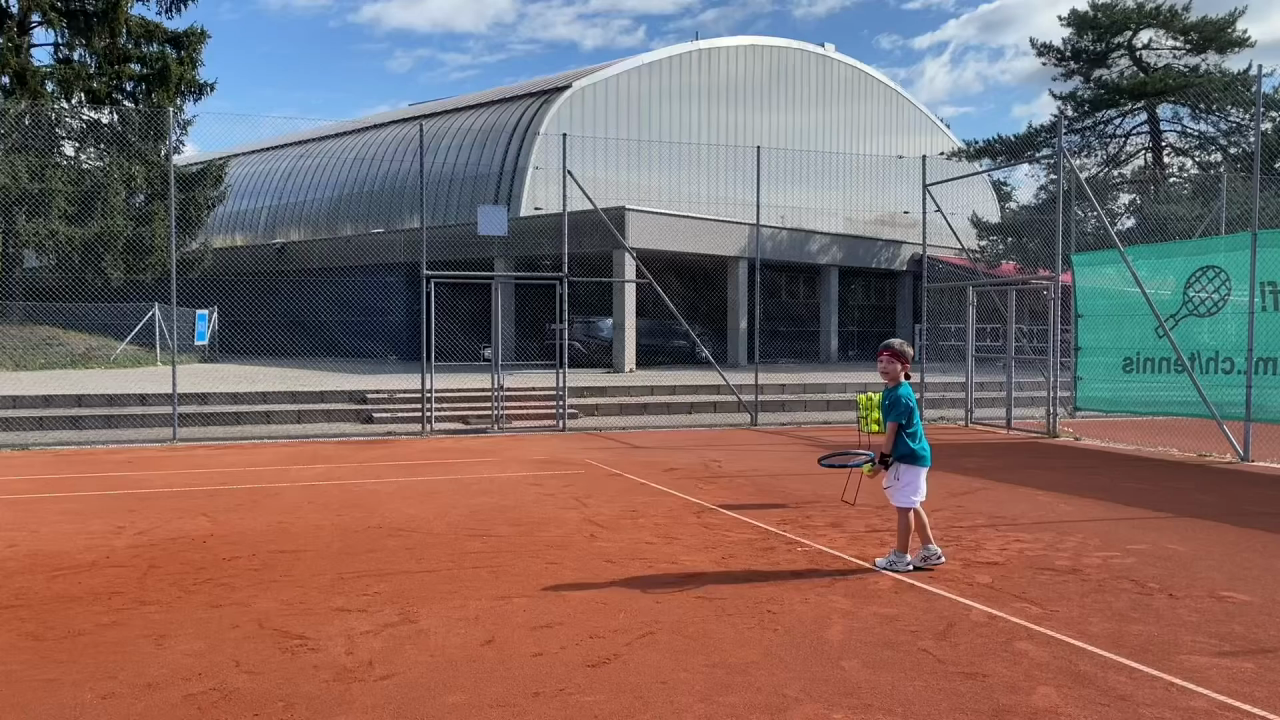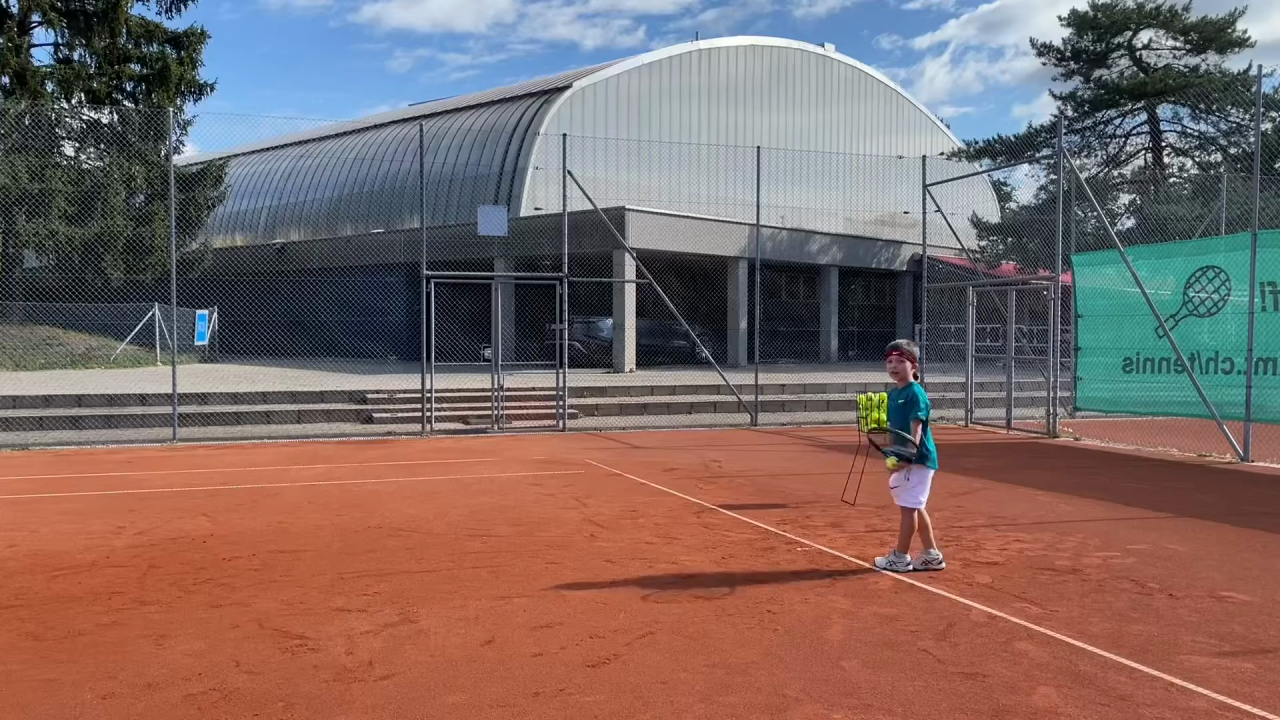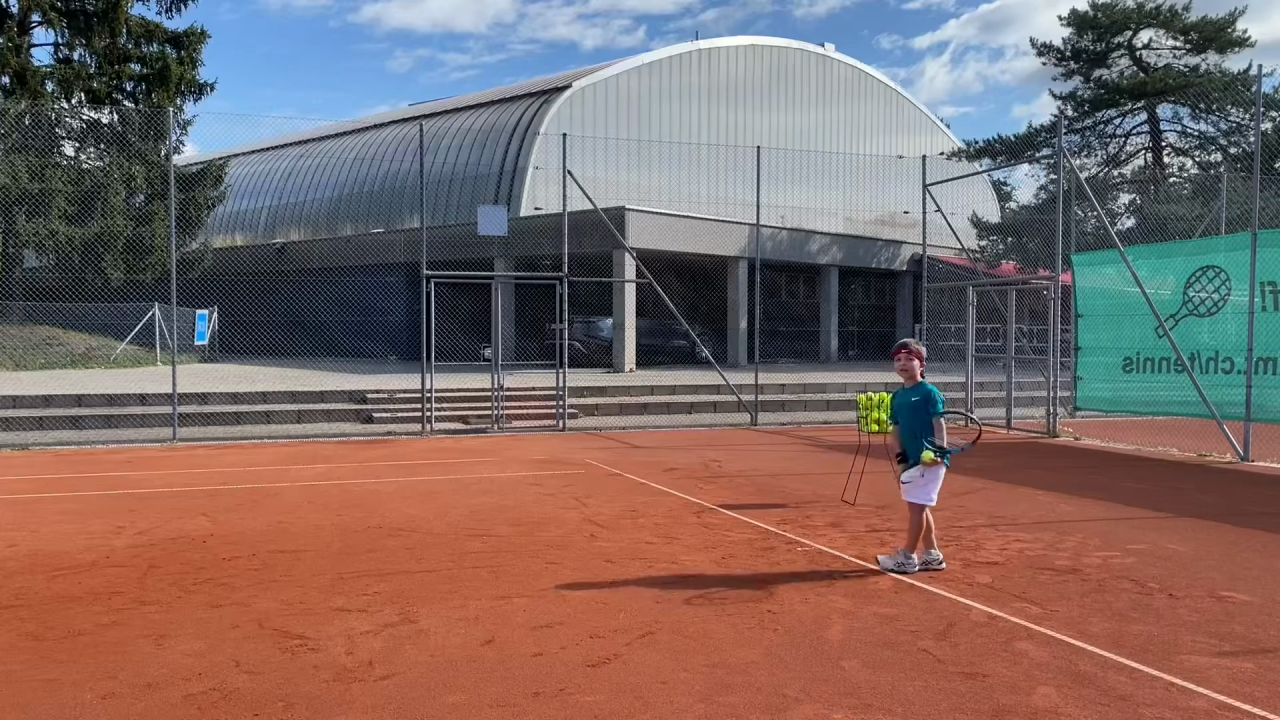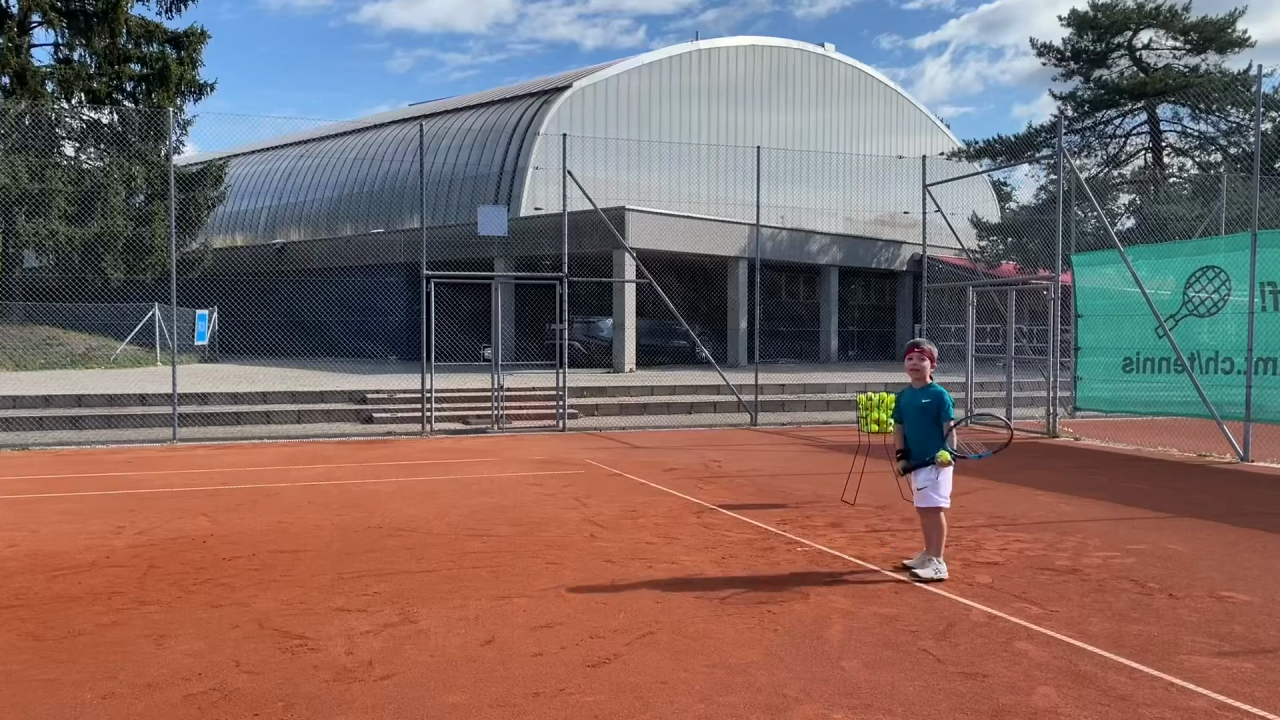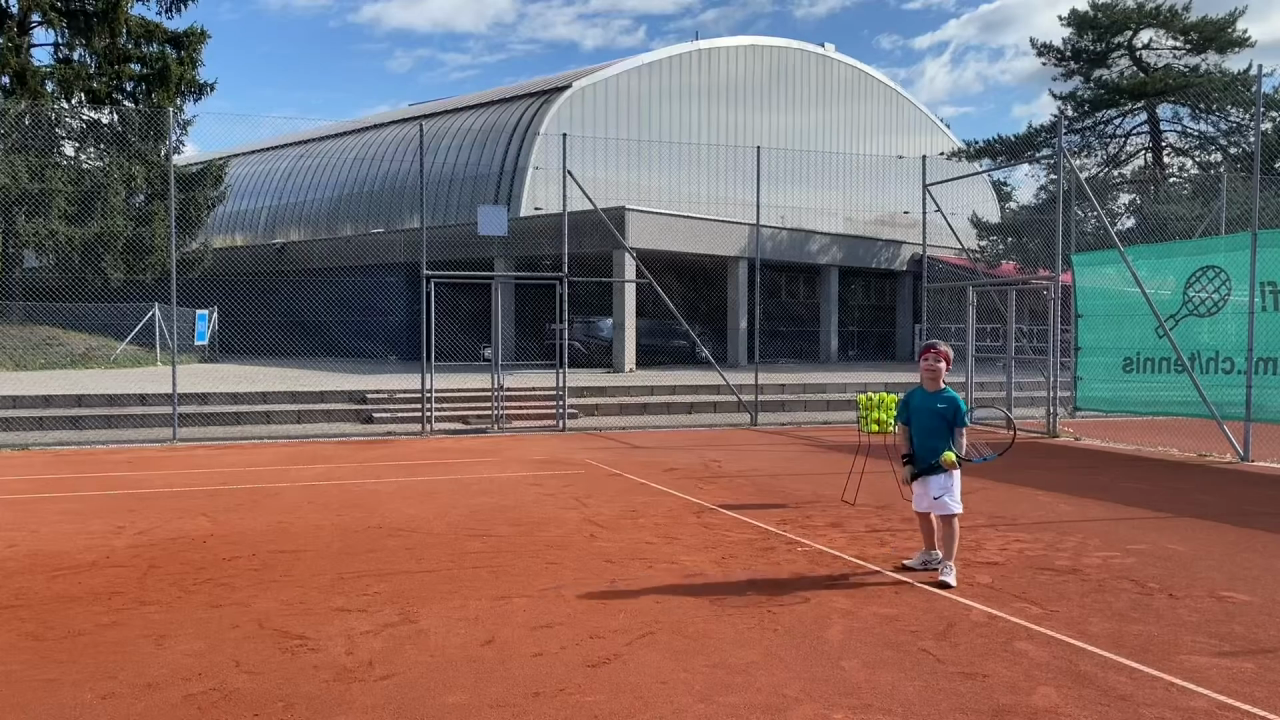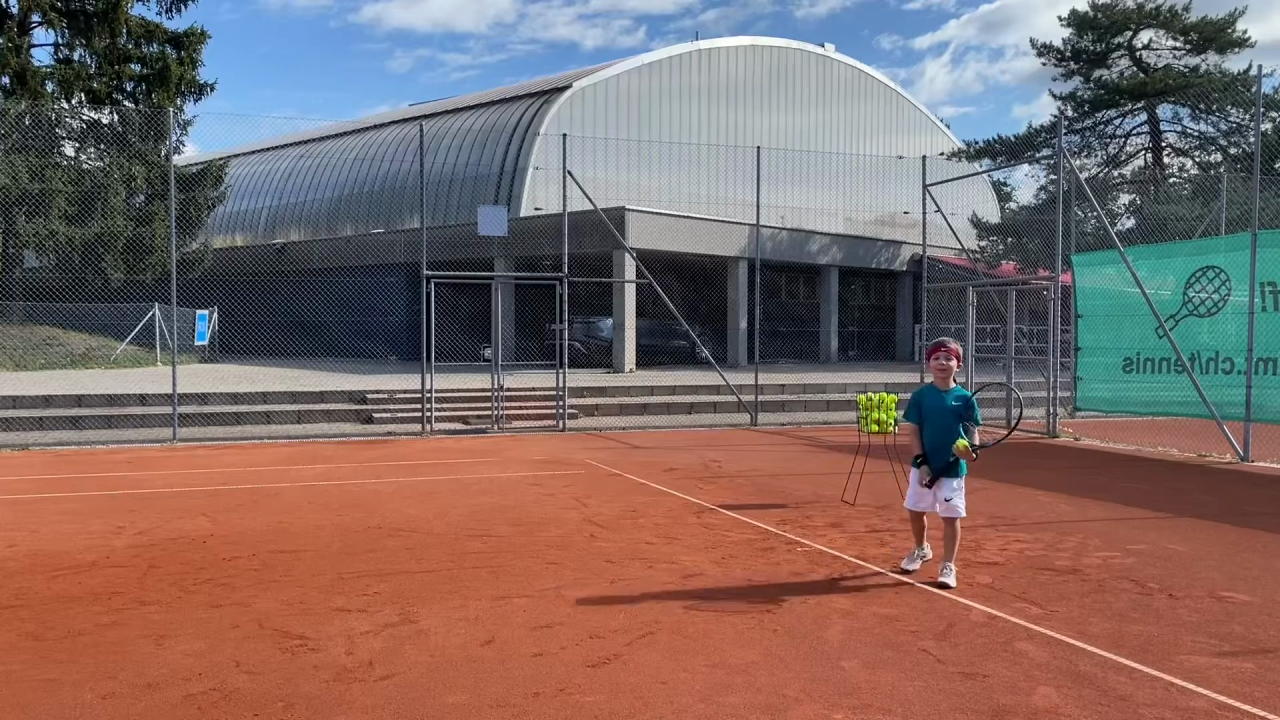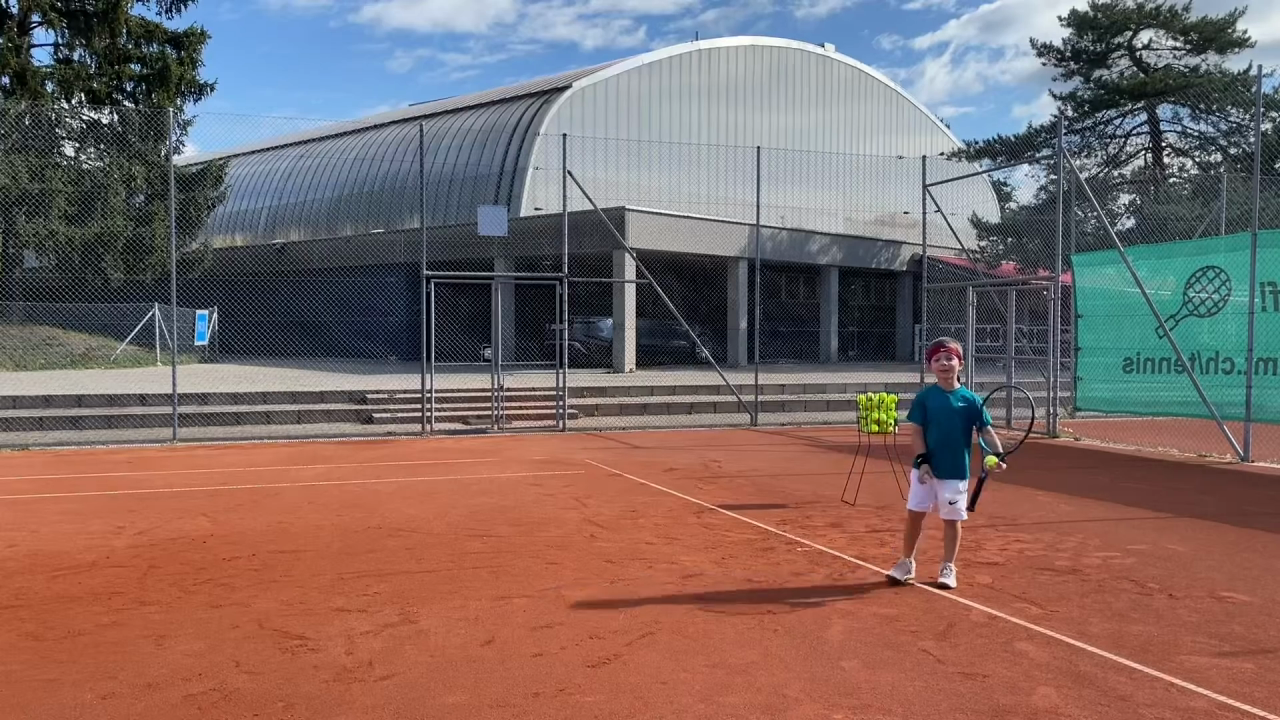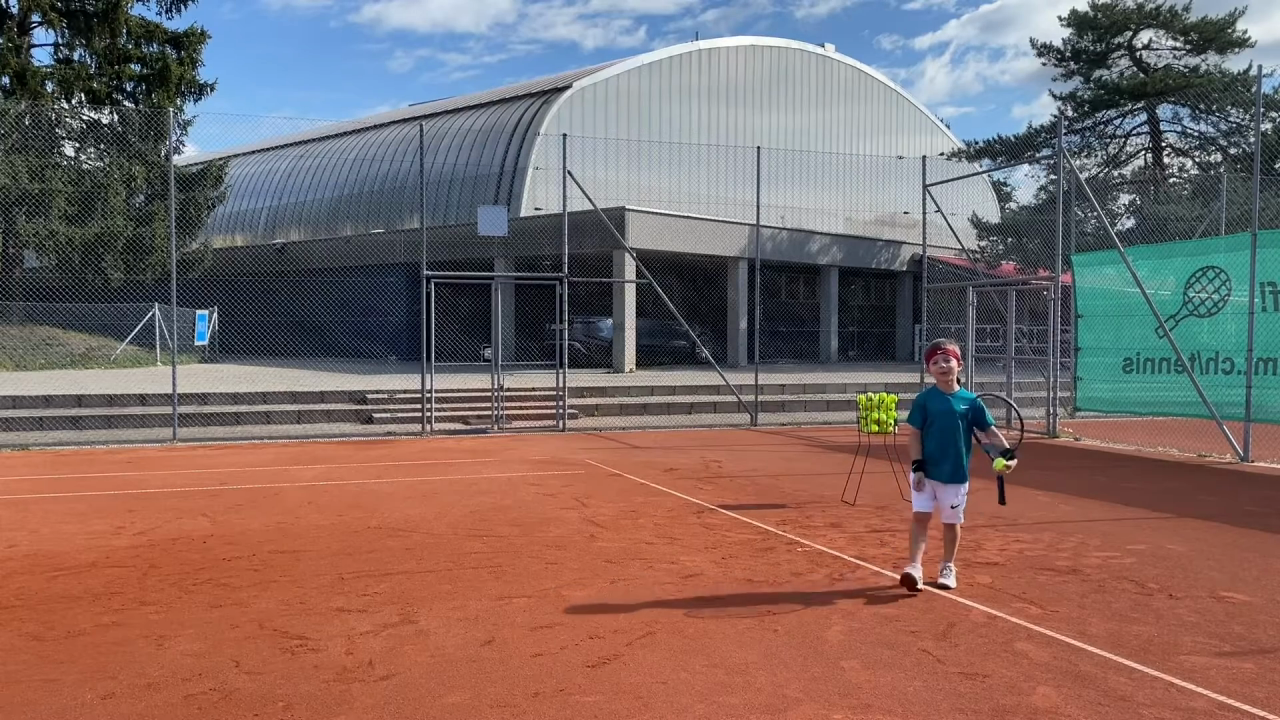
dt=0.2s
person 1, frame 1
left shoulder: (900, 396)
right shoulder: (890, 392)
left elbow: (891, 432)
left wrist: (881, 459)
right wrist: (886, 459)
left hip: (908, 458)
right hip: (913, 457)
left knee: (903, 507)
right knee: (912, 506)
left ankle: (900, 557)
right ankle: (930, 551)
person 1, frame 2
left shoulder: (916, 394)
right shoulder: (893, 395)
left elbow: (916, 428)
left hip: (918, 460)
right hip: (907, 461)
left knee: (907, 507)
right knee: (915, 507)
left ankle: (900, 557)
right ankle: (932, 555)
person 1, frame 3
left shoulder: (929, 392)
right shoulder: (897, 396)
left elbow: (939, 424)
right elbow: (896, 431)
right wrist: (900, 458)
left hip: (930, 460)
right hip: (912, 461)
left knee: (917, 505)
right knee: (919, 507)
left ankle: (907, 556)
right ankle: (932, 556)
person 1, frame 4
left shoulder: (940, 395)
right shoulder: (903, 396)
left elbow: (949, 428)
right elbow: (899, 429)
right wrist: (901, 457)
left hip: (937, 462)
right hip: (916, 462)
left knee: (935, 508)
right knee: (923, 508)
left ankle: (937, 562)
right ankle: (931, 555)
person 1, frame 5
left shoulder: (953, 400)
right shoulder: (911, 397)
left elbow: (959, 434)
right elbow: (904, 431)
right wrist: (906, 462)
left hip: (945, 468)
right hip: (919, 467)
left knee: (948, 515)
right knee: (923, 512)
left ankle: (947, 566)
right ankle: (932, 554)
person 1, frame 6
left shoulder: (965, 398)
right shoulder: (920, 396)
left elbow: (971, 429)
right elbow: (913, 431)
left wrist: (970, 449)
right wrist: (921, 462)
left hip: (952, 469)
right hip: (924, 467)
left knee: (951, 517)
right knee: (915, 512)
left ankle: (948, 567)
right ankle: (921, 549)
person 1, frame 7
left shoulder: (971, 400)
right shoulder: (924, 397)
left elbow: (985, 430)
right elbow: (916, 432)
left wrist: (998, 454)
right wrist: (922, 462)
left hip: (956, 471)
right hip: (925, 468)
left knee: (952, 519)
right knee: (914, 514)
left ankle: (948, 567)
right ankle: (907, 563)
person 1, frame 8
left shoulder: (971, 401)
right shoulder: (924, 399)
left elbow: (989, 431)
right elbow: (914, 435)
left wrist: (1007, 453)
right wrist: (917, 468)
left hip: (956, 474)
right hip: (926, 472)
left knee: (952, 522)
right knee: (921, 517)
left ankle: (948, 567)
right ankle: (914, 568)
